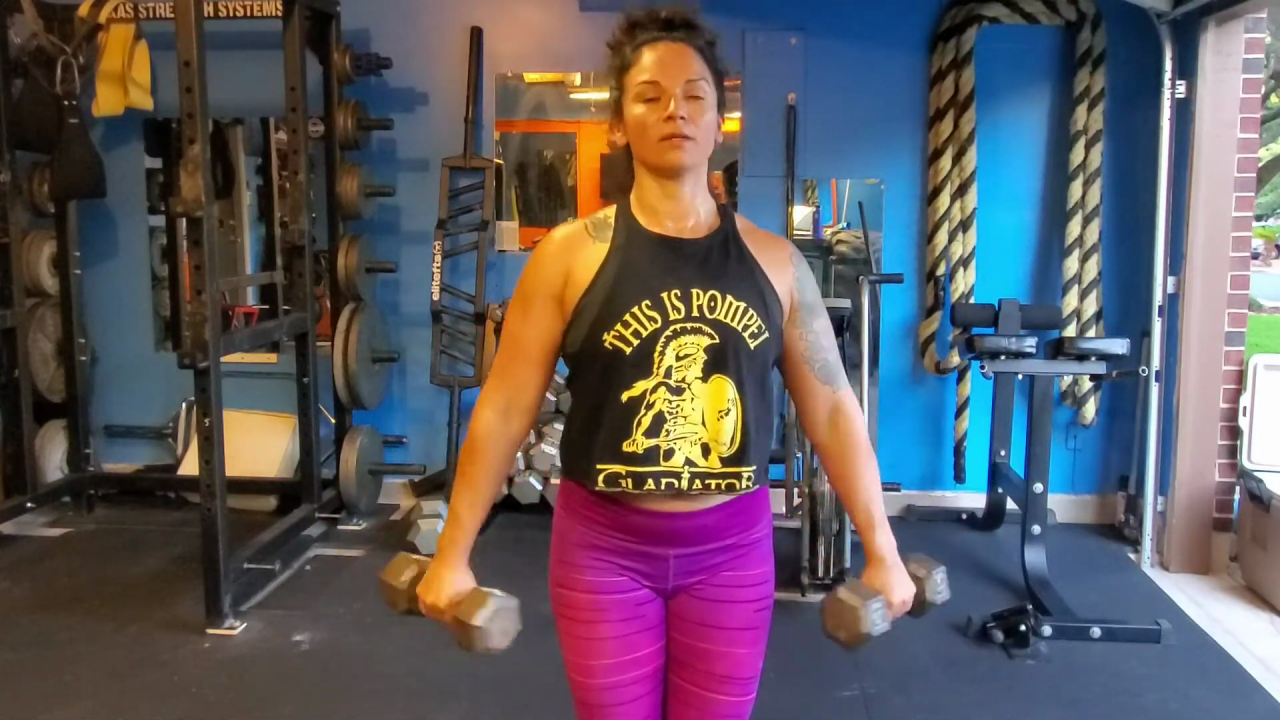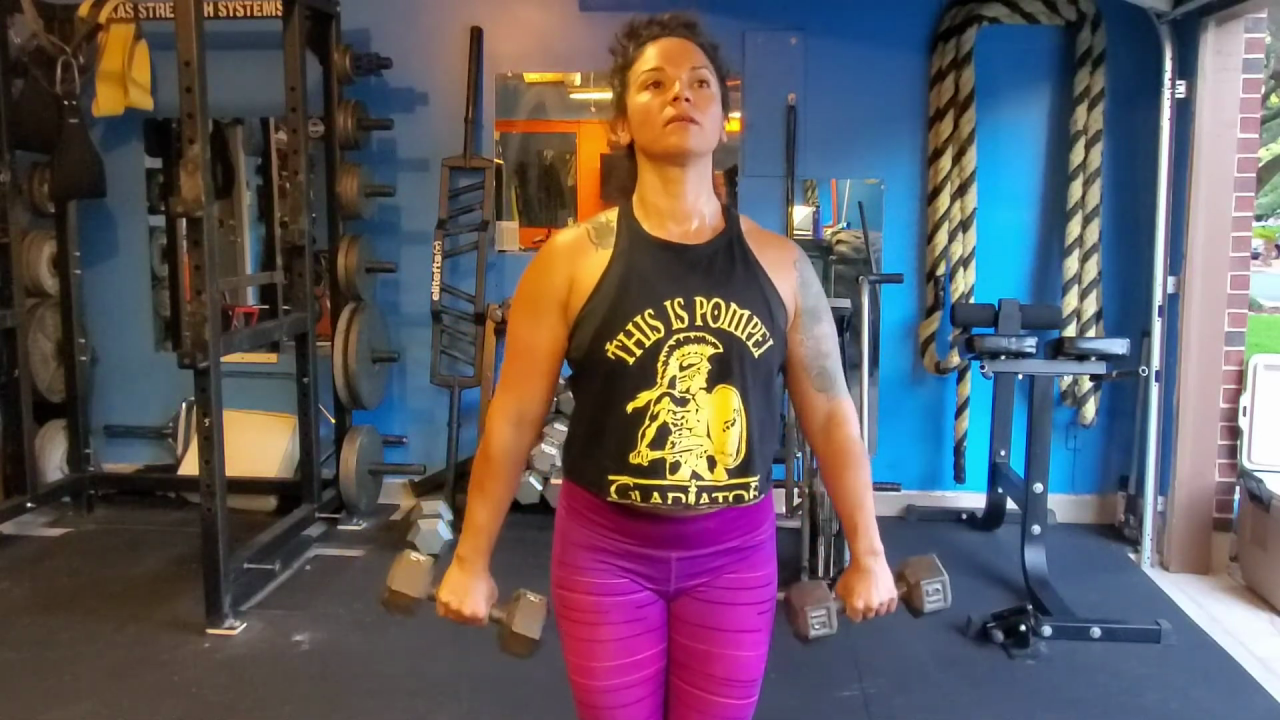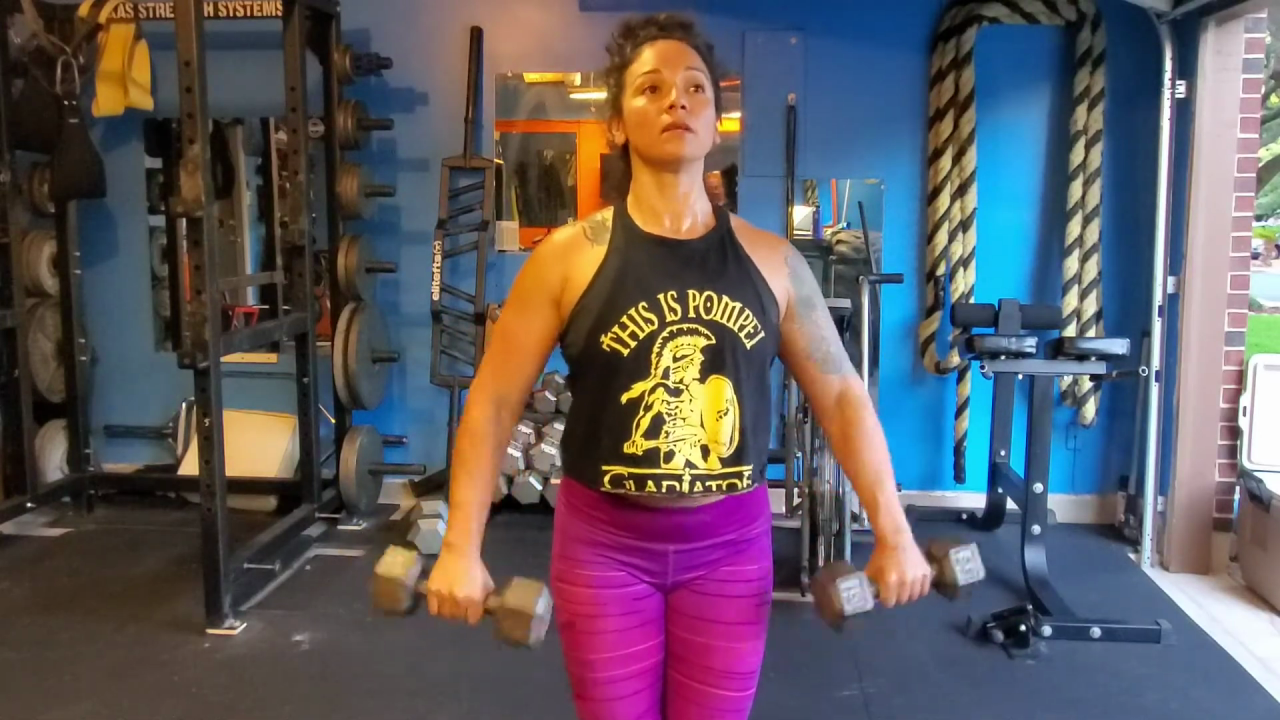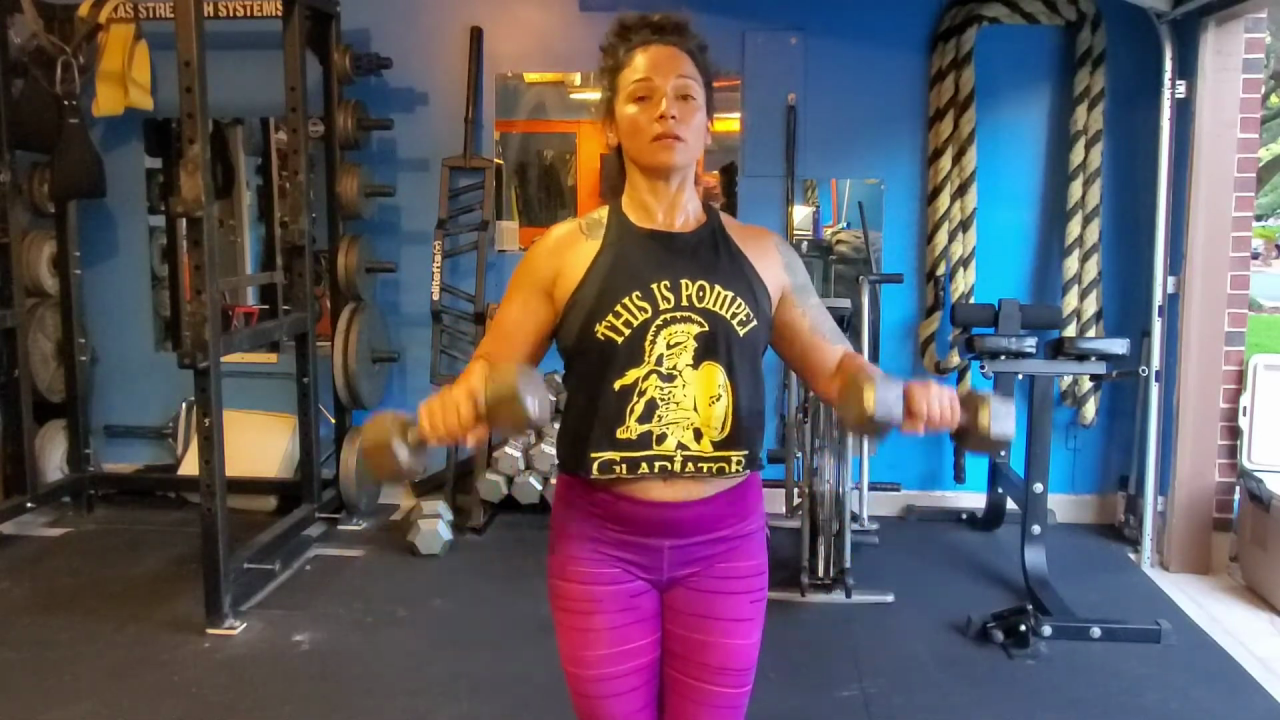
dt=0.3s
person 1, frame 1
left shoulder: (774, 260)
right shoulder: (569, 254)
left elbow: (832, 408)
right elbow: (504, 409)
left wrist: (881, 551)
right wrist: (453, 553)
left hip: (730, 548)
right hip: (604, 545)
person 1, frame 2
left shoulder: (780, 262)
right shoulder: (572, 259)
left elbow: (830, 416)
right elbow: (513, 420)
left wrist: (867, 555)
right wrist: (471, 561)
left hip: (734, 552)
right hip: (605, 549)
person 1, frame 3
left shoulder: (769, 259)
right shoulder: (570, 255)
left elbow: (839, 392)
right elbow: (493, 399)
left wrist: (891, 529)
right wrist: (461, 544)
left hip: (729, 543)
right hip: (605, 541)
person 1, frame 4
left shoulder: (762, 253)
right shoulder: (566, 250)
left elbow: (837, 367)
right elbow: (489, 372)
left wrist: (904, 397)
right wrist: (457, 405)
left hip: (724, 538)
right hip: (601, 538)
